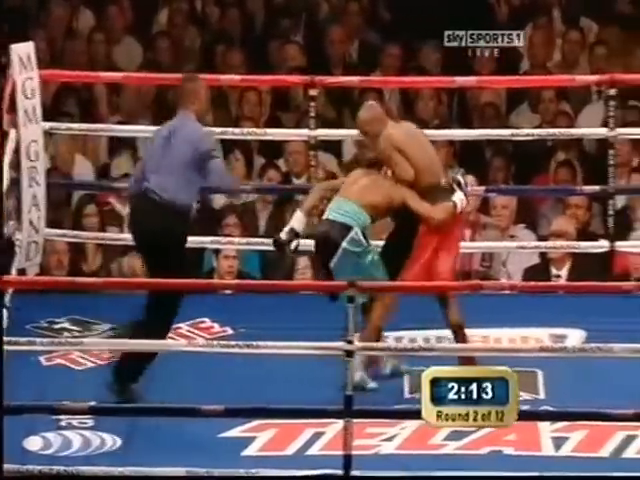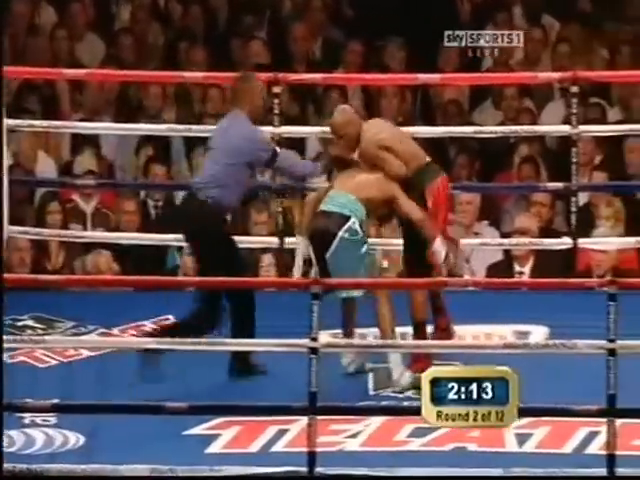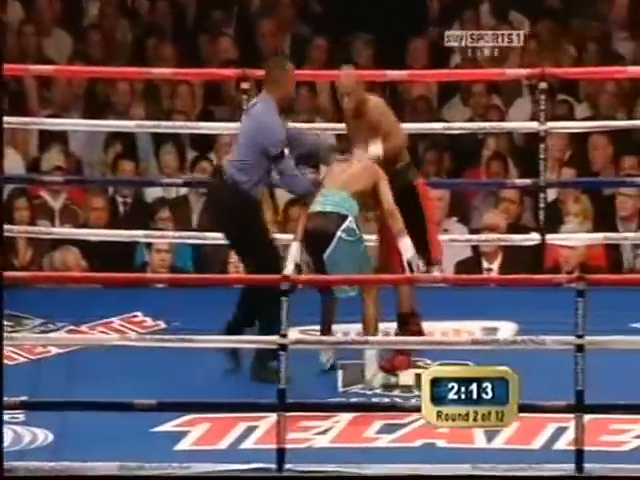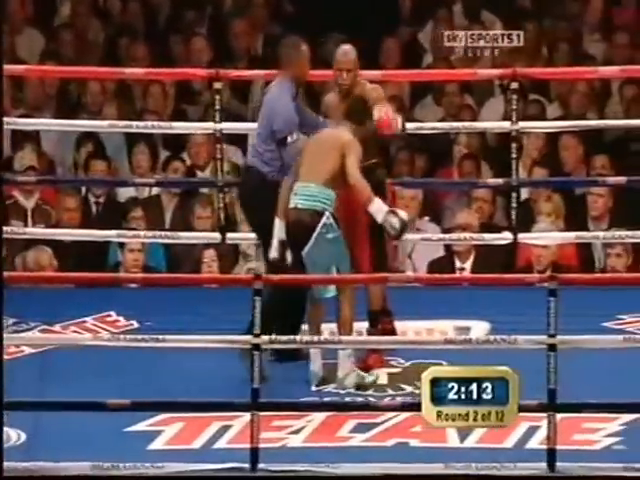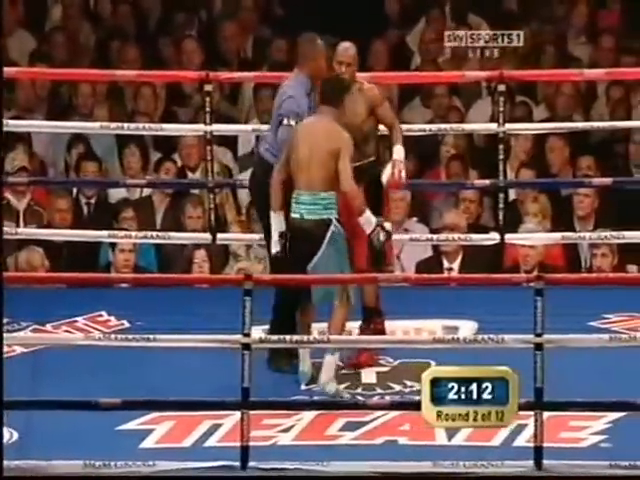
dt=0.3s
person 1, frame 1
left shoulder: (160, 133)
right shoulder: (199, 136)
left elbow: (140, 178)
right elbow: (223, 184)
left hip: (144, 213)
right hip: (167, 220)
left knee: (166, 294)
right knee: (165, 302)
right ankle: (124, 377)
person 1, frame 2
left shoulder: (226, 128)
right shoulder: (249, 136)
right elbow: (291, 167)
right wrist: (325, 168)
left hip: (196, 209)
right hip: (205, 217)
left knee: (239, 284)
right knee: (210, 307)
left ankle: (241, 359)
right ankle: (161, 339)
person 1, frame 3
left shoulder: (263, 109)
right shoulder: (269, 125)
right elbow: (291, 179)
right wrist: (320, 190)
left hip: (231, 195)
right hip: (234, 200)
left knee: (262, 269)
right knee: (270, 274)
left ankle: (236, 336)
right ankle: (263, 358)
person 1, frame 4
left shoulder: (285, 94)
right shoulder: (283, 105)
left elbow: (310, 123)
right elbow: (293, 163)
left hip: (264, 184)
right hip: (261, 188)
right knee: (284, 270)
person 1, frame 5
left shoulder: (302, 90)
right shoulder: (295, 96)
right elbow: (285, 145)
right hip: (271, 180)
left ankle: (286, 345)
right ankle: (280, 350)
person 2, frame 1
left shoulder: (384, 143)
right shoulder: (408, 128)
left elbow: (408, 176)
right elbow: (421, 163)
left wrist: (387, 170)
left hip: (429, 204)
right hip: (446, 199)
left knee: (395, 273)
right knee: (439, 280)
left ankle: (369, 345)
right ankle: (463, 347)
person 2, frame 2
left shoulder: (367, 145)
right shoulder: (377, 125)
left elbow: (399, 171)
left hip: (423, 188)
right hip: (433, 181)
left knee: (416, 271)
right knee: (424, 264)
left ankle: (421, 351)
right ankle: (441, 323)
person 2, frame 3
left shoulder: (375, 107)
right shoulder: (351, 115)
left elbow: (400, 142)
left wrist: (375, 152)
left hip: (402, 182)
left knee: (401, 264)
right knee: (394, 262)
left ankle: (403, 345)
right ankle: (413, 324)
person 2, frame 4
left shoulder: (370, 93)
left elbow: (397, 124)
left wrist: (391, 121)
left hip: (370, 178)
left knee: (372, 260)
right knee: (362, 258)
right ankle: (385, 322)
person 2, frame 5
left shoulder: (370, 94)
left elbow: (394, 126)
left wrist: (397, 156)
left hip: (368, 177)
left knee: (368, 259)
right knee: (354, 258)
left ankle: (369, 337)
right ankle: (376, 322)
person 3, frame 1
left shoulder: (361, 174)
right shoulder: (401, 190)
left elbow: (319, 190)
right elbow: (436, 216)
left wrist: (295, 225)
right wrist: (459, 199)
left hip: (324, 232)
right hip: (346, 235)
left ankle: (367, 362)
right ankle: (356, 371)
person 3, frame 2
left shoulder: (347, 175)
right shoulder: (388, 185)
left elbow: (312, 200)
right elbow: (418, 217)
left wrist: (305, 241)
right wrist: (439, 245)
left hip: (319, 225)
right hip: (343, 225)
left knee: (351, 290)
right knee: (380, 290)
left ankle: (350, 358)
right ankle: (397, 370)
person 3, frame 3
left shoulder: (336, 168)
right shoulder: (375, 171)
left elbow: (306, 211)
right elbow: (389, 209)
left wrist: (296, 250)
right wrist: (408, 249)
left hip: (316, 220)
right hip: (340, 223)
left knee: (331, 286)
right knee: (369, 289)
left ankle: (327, 355)
right ankle: (371, 370)
person 3, frame 4
left shoulder: (318, 138)
right shoulder: (351, 142)
left elbow: (289, 183)
right elbow: (354, 180)
left wrist: (279, 230)
right wrist: (383, 212)
left hip: (295, 212)
right hip: (317, 214)
left knee: (317, 288)
right knee: (345, 287)
left ankle: (316, 365)
right ankle: (346, 368)
person 3, frame 5
left shoulder: (300, 129)
right shoulder: (340, 136)
left elbow: (278, 178)
right elbow: (348, 188)
left wrist: (277, 224)
right wrist: (371, 223)
left hip: (297, 218)
right hip: (323, 220)
left knee: (305, 295)
right knee: (340, 296)
left ankle: (305, 365)
right ankle: (327, 375)
